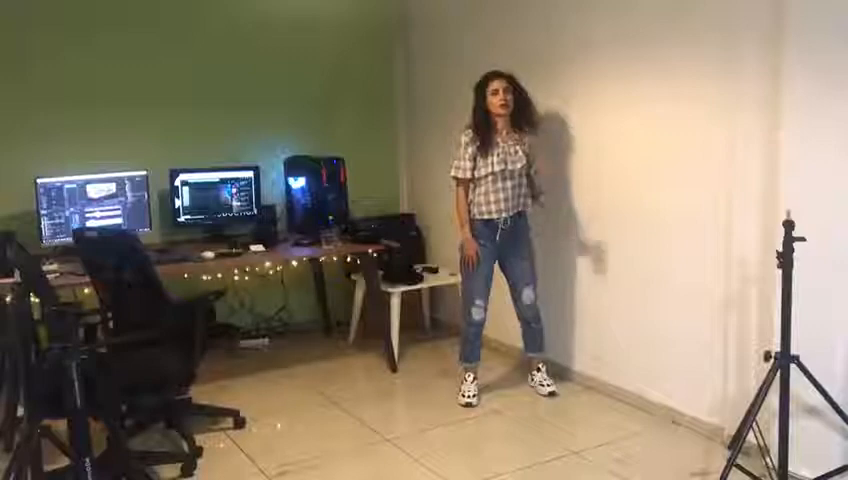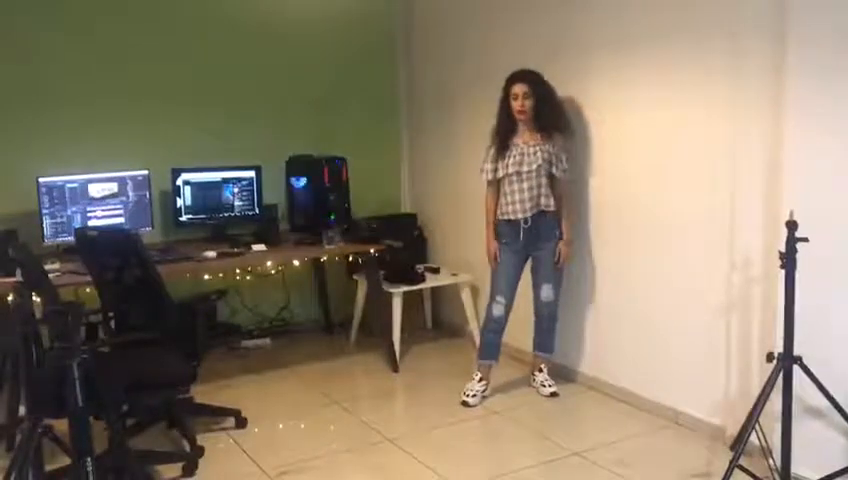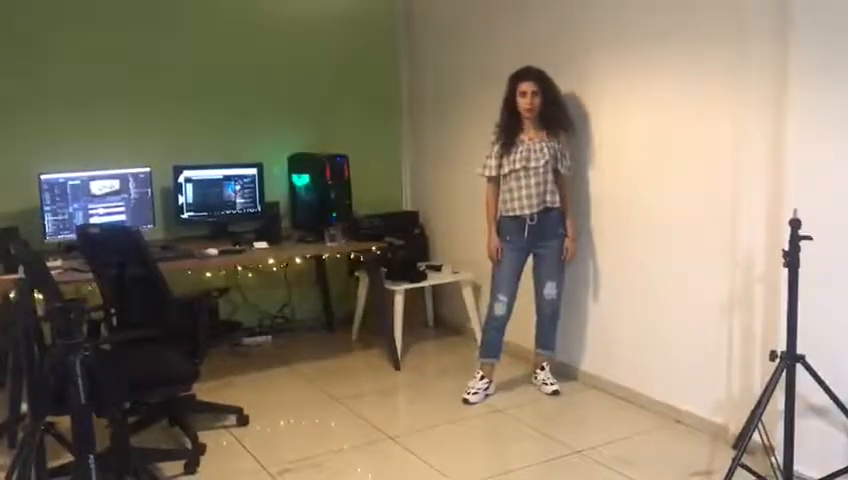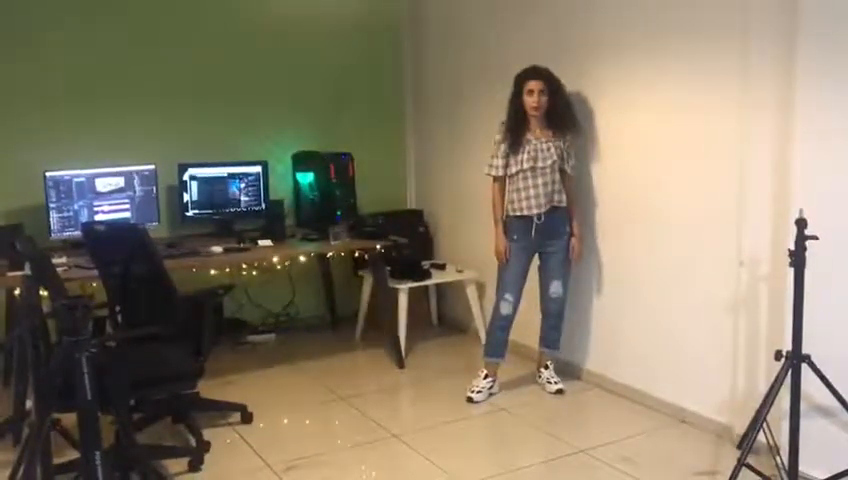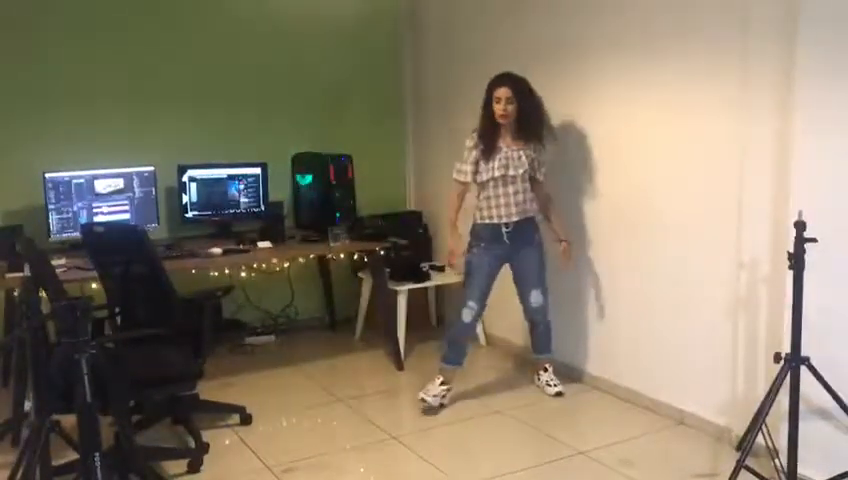
dt=1s
person 1, frame 1
left shoulder: (524, 139)
right shoulder: (472, 138)
left elbow: (529, 187)
right elbow: (461, 189)
left wrist: (539, 194)
right wrist: (466, 235)
left hip: (517, 229)
right hip: (482, 231)
left knee: (528, 303)
right knee: (475, 307)
left ankle: (537, 369)
right ankle: (469, 377)
person 1, frame 2
left shoulder: (552, 141)
right shoulder: (500, 143)
left elbow: (560, 191)
right elbow: (492, 192)
left wrist: (565, 236)
right wrist: (490, 236)
left hip: (545, 229)
right hip: (510, 231)
left knee: (547, 303)
right knee: (499, 305)
left ankle: (540, 370)
right ankle: (481, 377)
person 1, frame 3
left shoulder: (555, 139)
right shoulder: (503, 140)
left elbow: (563, 188)
right elbow: (492, 189)
left wrist: (570, 231)
right wrist: (492, 234)
left hip: (549, 227)
right hip: (512, 228)
left knee: (549, 301)
right knee: (500, 303)
left ankle: (542, 368)
right ankle: (485, 376)
person 1, frame 4
left shoulder: (561, 138)
right shoulder: (508, 138)
left elbow: (568, 185)
right elbow: (497, 187)
left wrist: (576, 229)
right wrist: (499, 233)
left hip: (556, 226)
right hip: (519, 227)
left knee: (554, 300)
right knee: (506, 302)
left ankle: (545, 367)
right ankle: (489, 375)
person 1, frame 5
left shoulder: (532, 146)
right shoulder: (478, 143)
left elbow: (541, 192)
right elbow: (460, 188)
left wrist: (560, 233)
right wrist: (453, 233)
left hip: (525, 235)
right hip: (486, 236)
left knee: (537, 307)
right knee: (469, 310)
left ankle: (543, 370)
right ankle: (443, 382)
